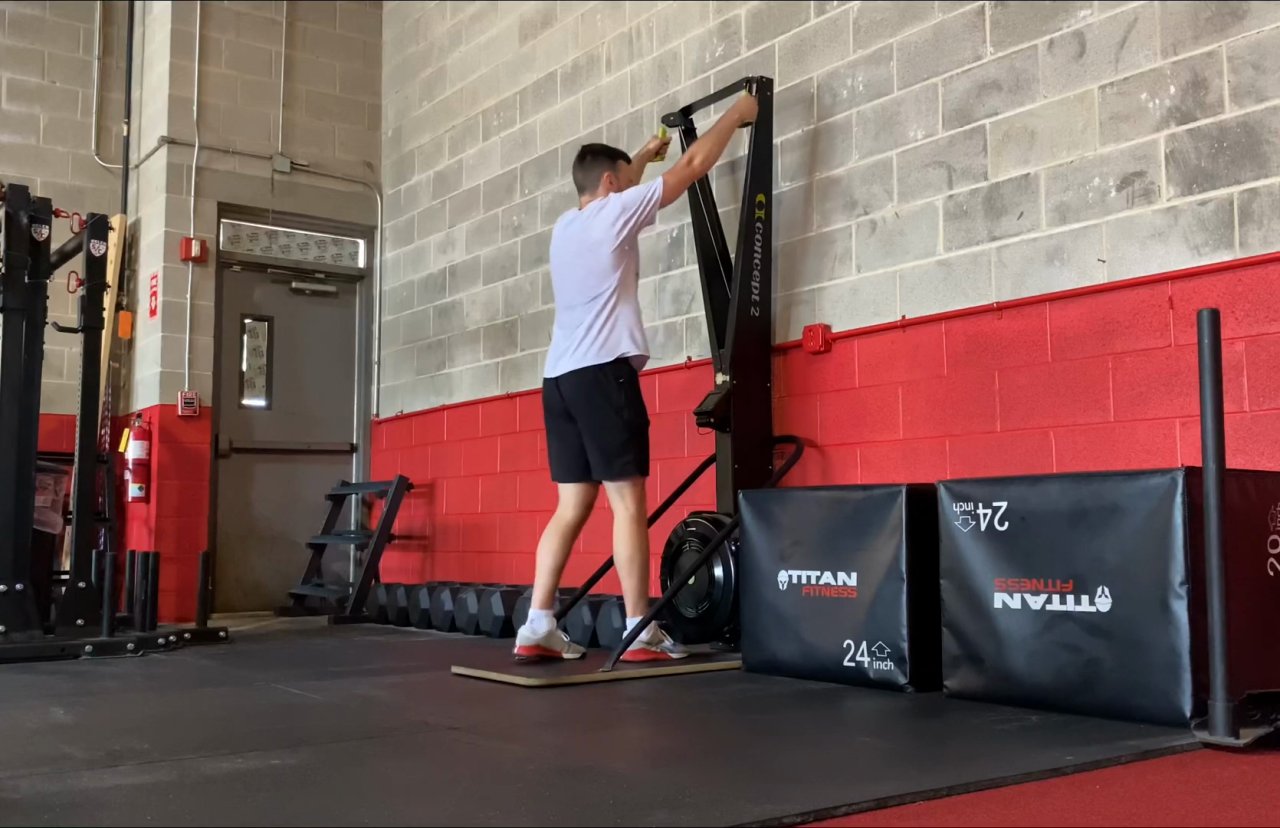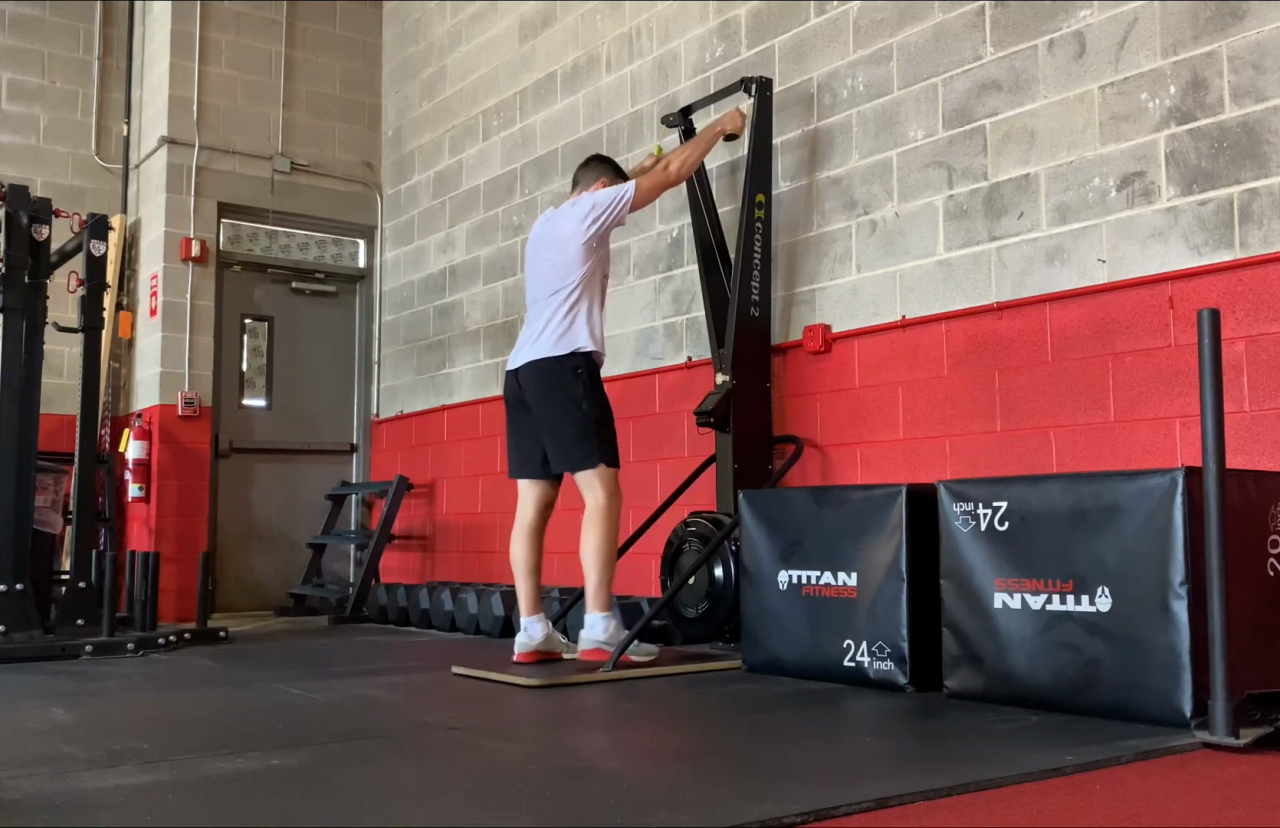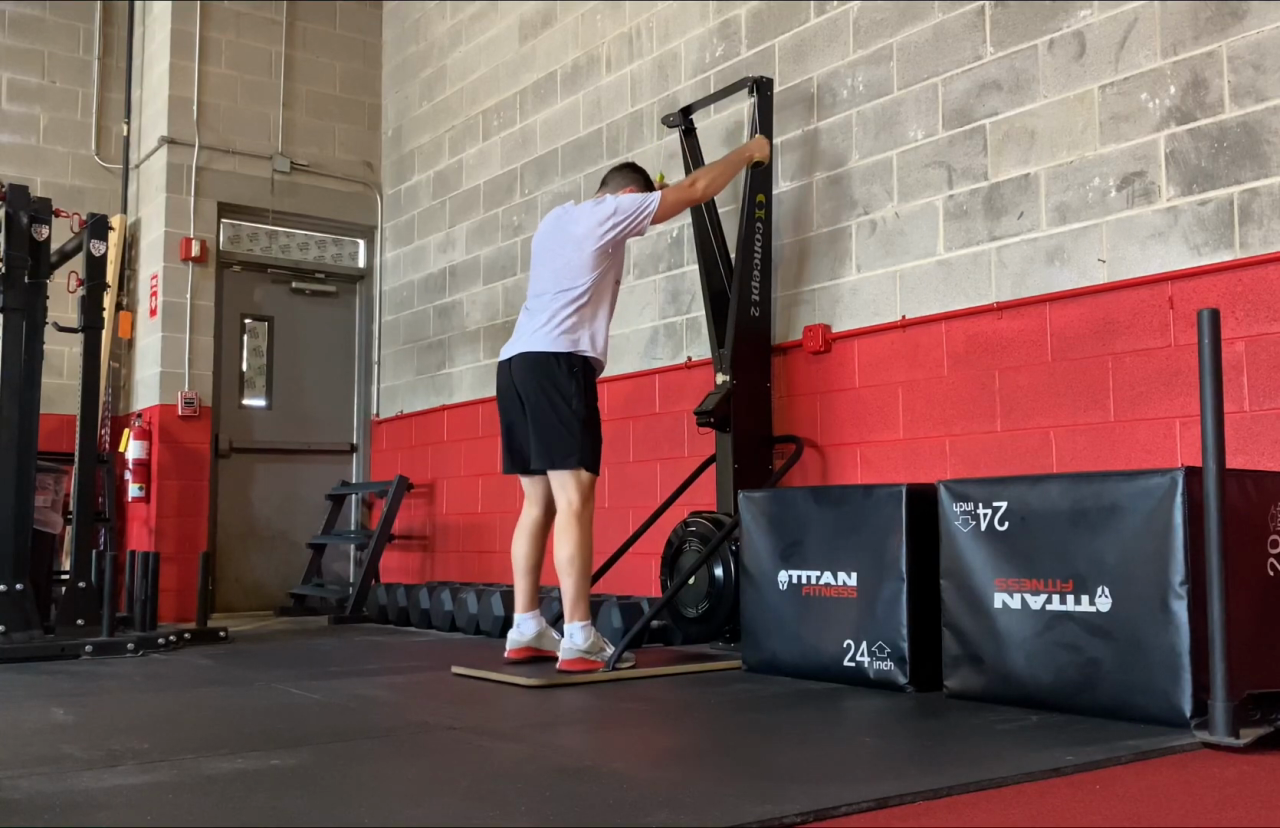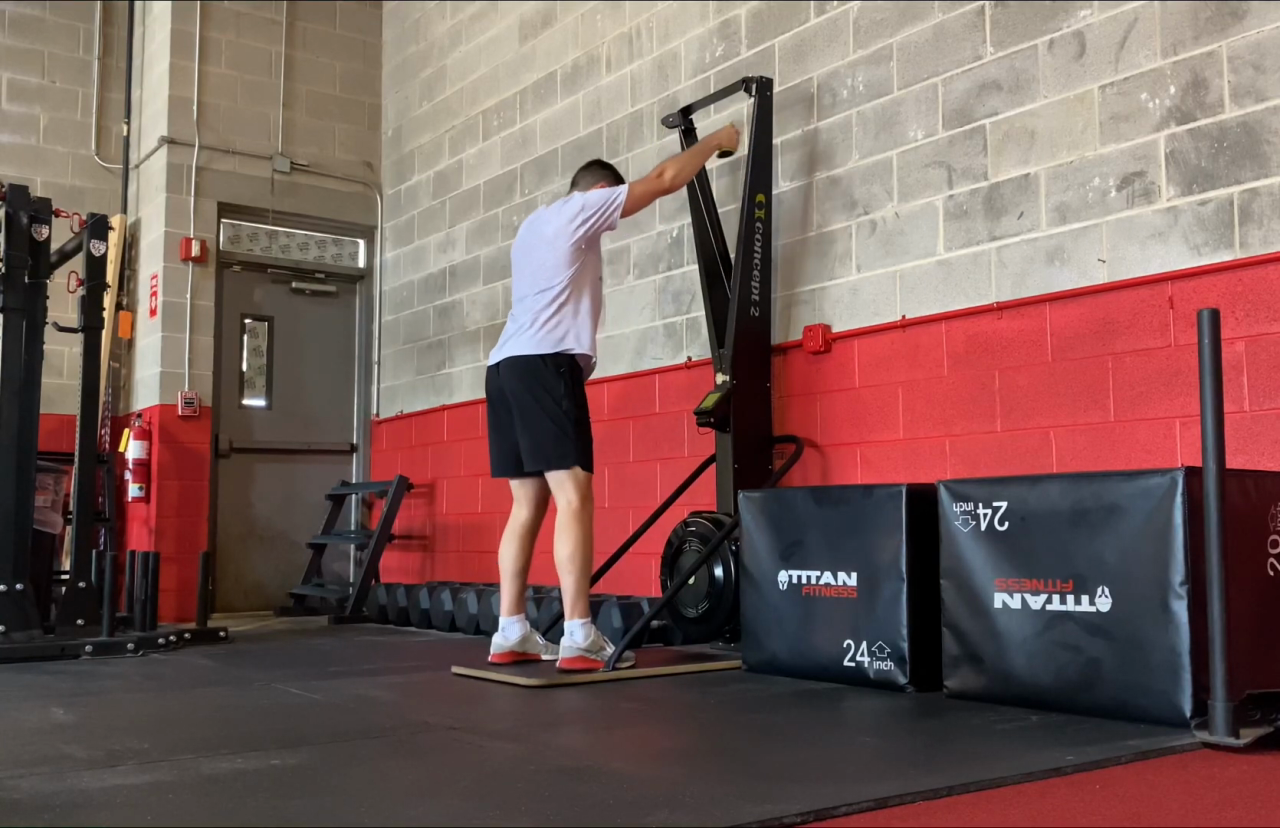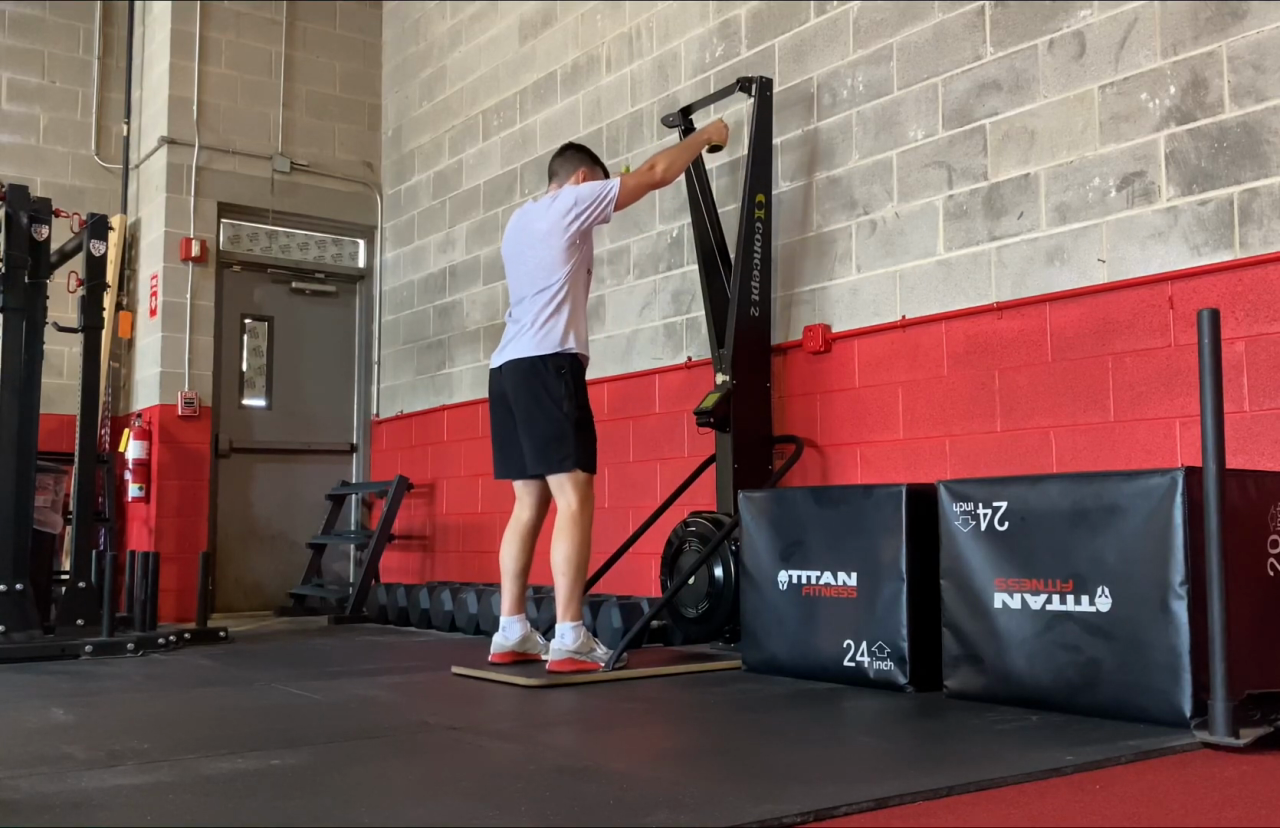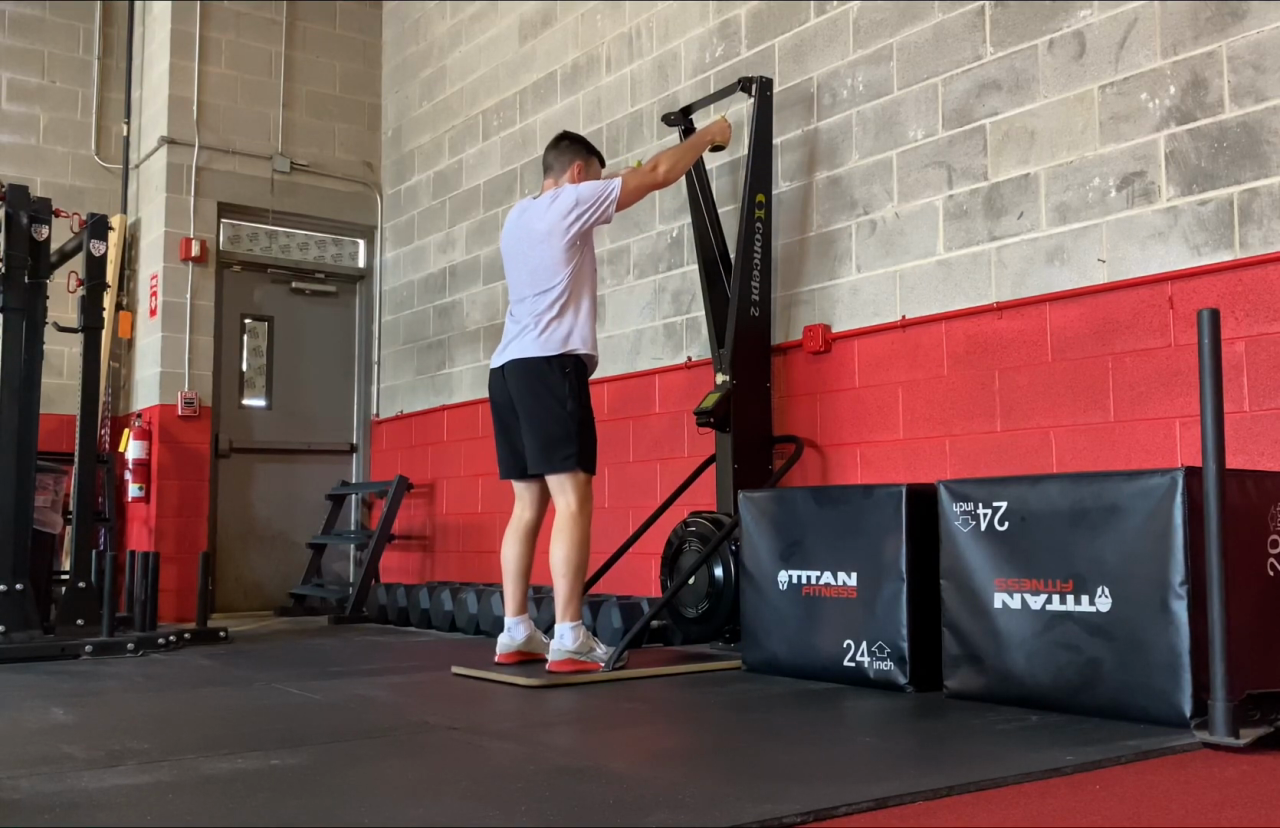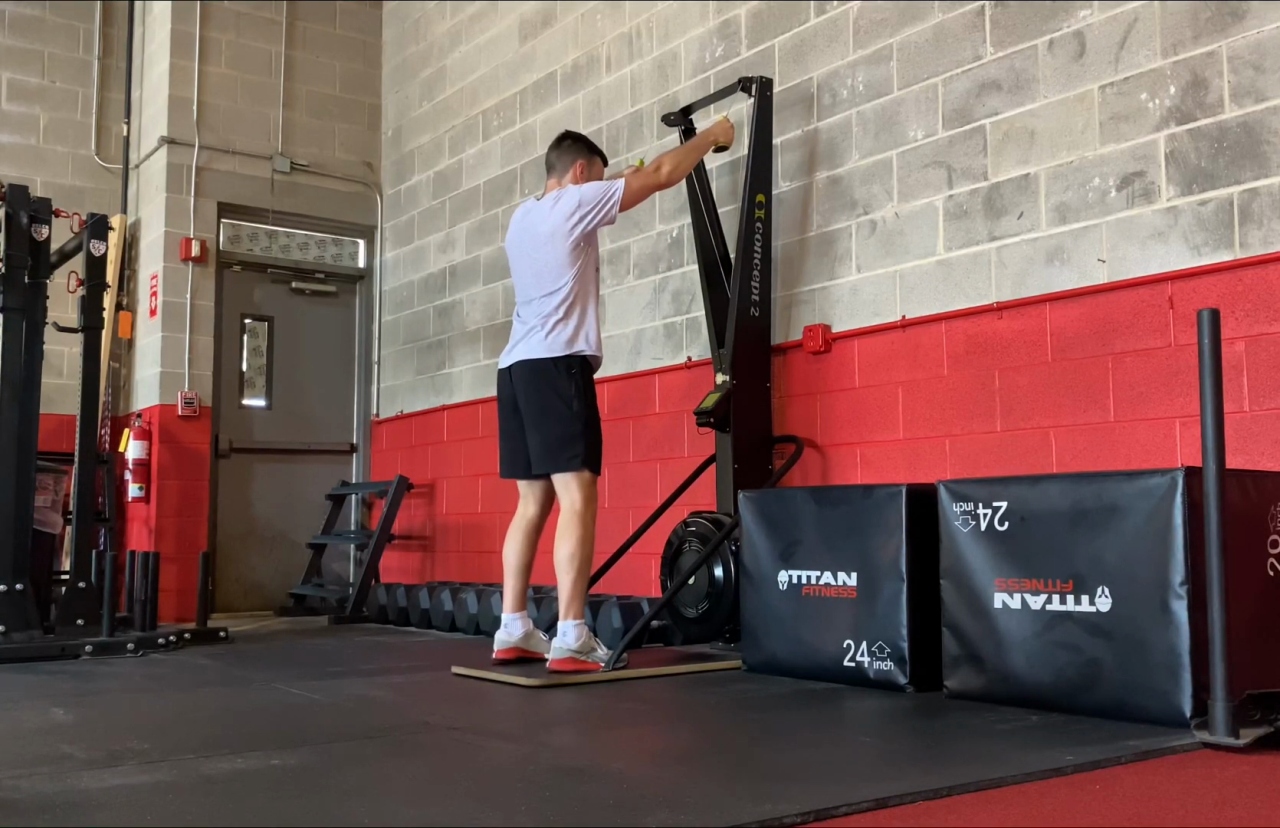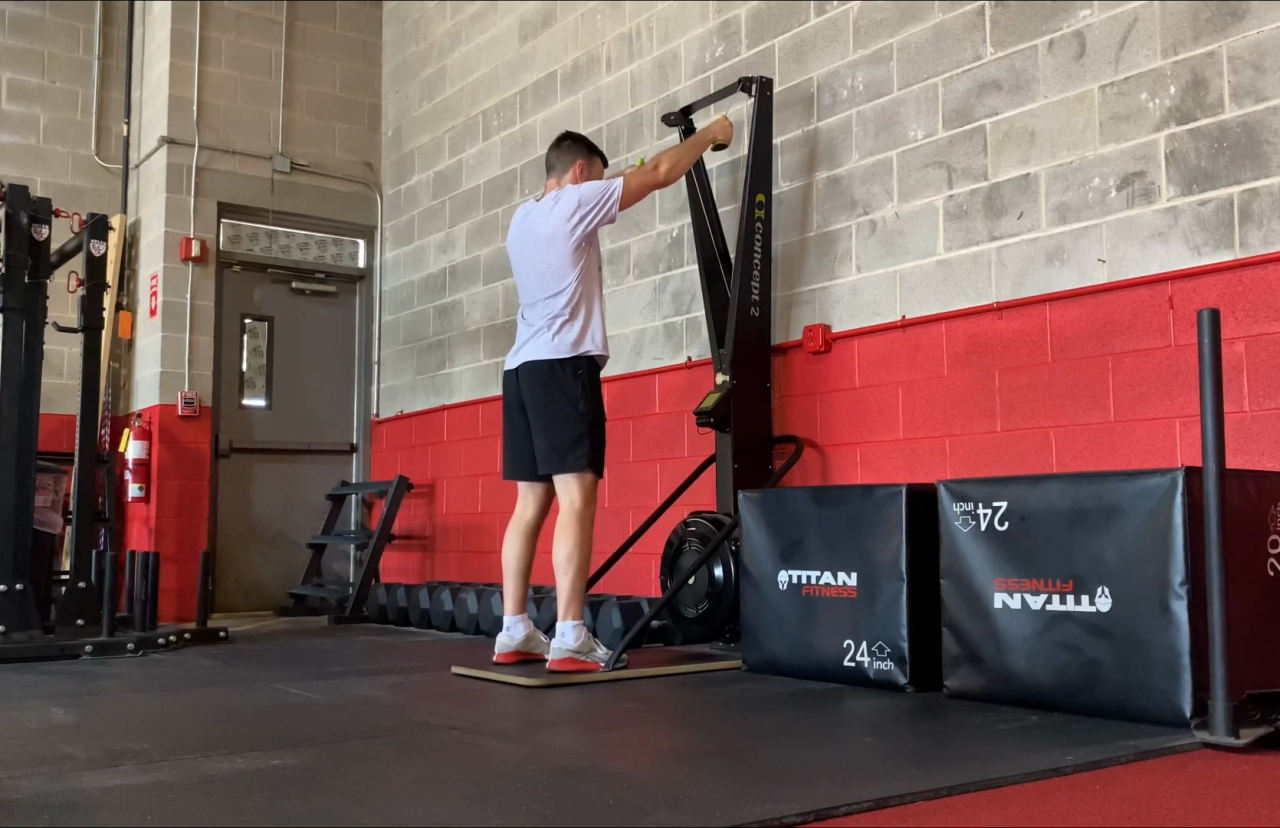
dt=0.4s
person 1, frame 1
left shoulder: (566, 225)
right shoulder: (614, 213)
right elbow: (694, 166)
left wrist: (641, 157)
right wrist: (737, 113)
left hip: (560, 377)
right hip: (602, 372)
left knee: (573, 506)
right knee: (627, 504)
left ankle: (537, 624)
right ankle: (641, 631)
person 1, frame 2
left shoulder: (547, 222)
right shoulder: (589, 209)
right elbow: (674, 172)
left wrist: (637, 169)
right wrist: (721, 126)
left hip: (523, 369)
right hip: (564, 365)
left knee: (534, 504)
right knee: (601, 493)
left ankle: (532, 631)
right ankle: (601, 627)
person 1, frame 3
left shoulder: (557, 217)
right shoulder: (610, 211)
right elbow: (695, 189)
left wrist: (647, 191)
right wrist: (748, 152)
left hip: (516, 362)
right hip: (556, 361)
left knee: (539, 502)
right knee: (573, 499)
left ankle: (526, 626)
right ankle: (579, 640)
person 1, frame 4
left shoulder: (537, 223)
right shoulder: (579, 209)
right elbow: (664, 180)
right wrist: (716, 140)
left hip: (506, 368)
right hip: (543, 363)
left knee: (527, 505)
right knee: (573, 498)
left ankle: (511, 632)
right ankle: (579, 637)
person 1, frame 5
left shoulder: (521, 218)
right shoulder: (571, 202)
right elbow: (657, 172)
left wrist: (604, 186)
right wrist: (706, 135)
left hip: (508, 369)
right hip: (547, 364)
left knee: (529, 505)
right knee: (573, 500)
left ankle: (512, 632)
right ankle: (570, 640)
person 1, frame 6
left shoulder: (519, 215)
right shoulder: (571, 202)
right elbow: (659, 174)
left wrist: (611, 180)
right wrist: (708, 135)
left hip: (507, 369)
right hip: (550, 365)
left knee: (529, 505)
right knee: (571, 500)
left ankle: (517, 632)
right ankle: (570, 639)
person 1, frame 7
left shoulder: (524, 216)
right shoulder: (573, 203)
right elbow: (663, 175)
left wrist: (618, 181)
right wrist: (712, 135)
left hip: (517, 368)
right hip: (556, 365)
left knee: (532, 502)
right knee: (576, 499)
left ankle: (514, 629)
right ankle: (571, 638)
person 1, frame 8
left shoulder: (524, 217)
right shoulder: (574, 202)
right elbow: (661, 172)
left wrist: (653, 162)
right wrist: (711, 133)
left hip: (523, 368)
right hip: (563, 364)
left knee: (531, 503)
right knee: (576, 499)
left ankle: (515, 632)
right ankle: (570, 639)
